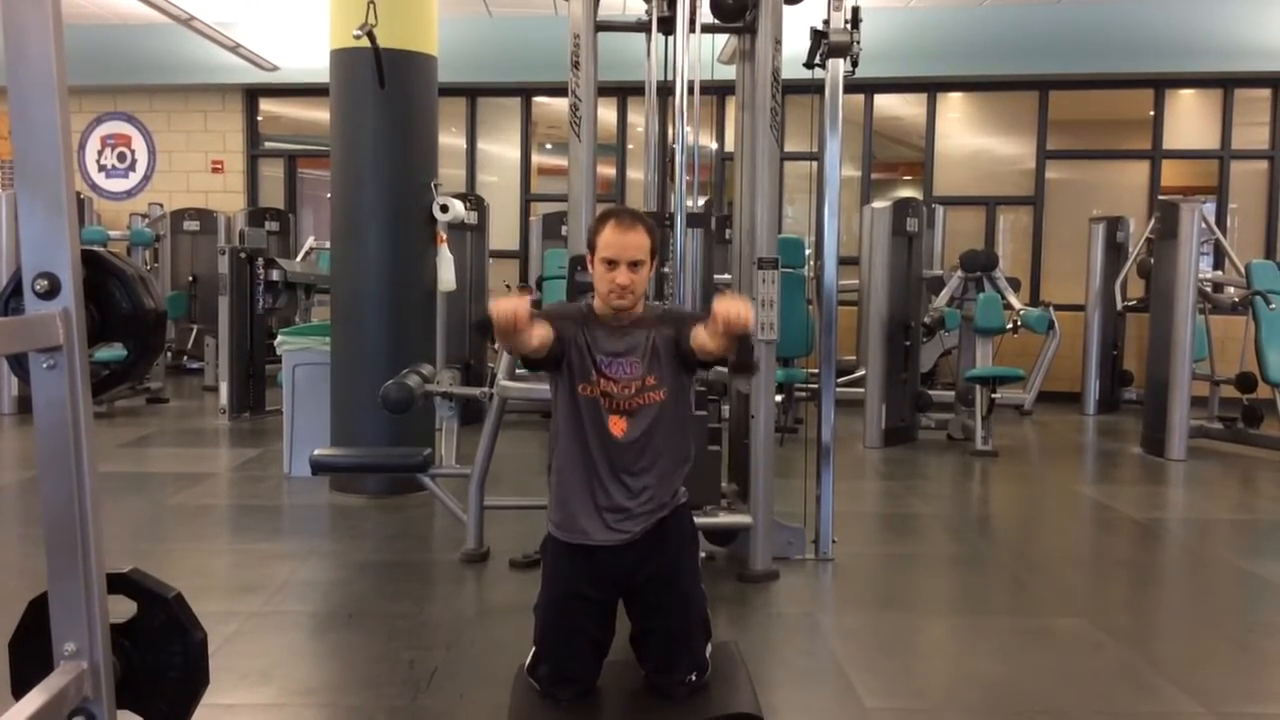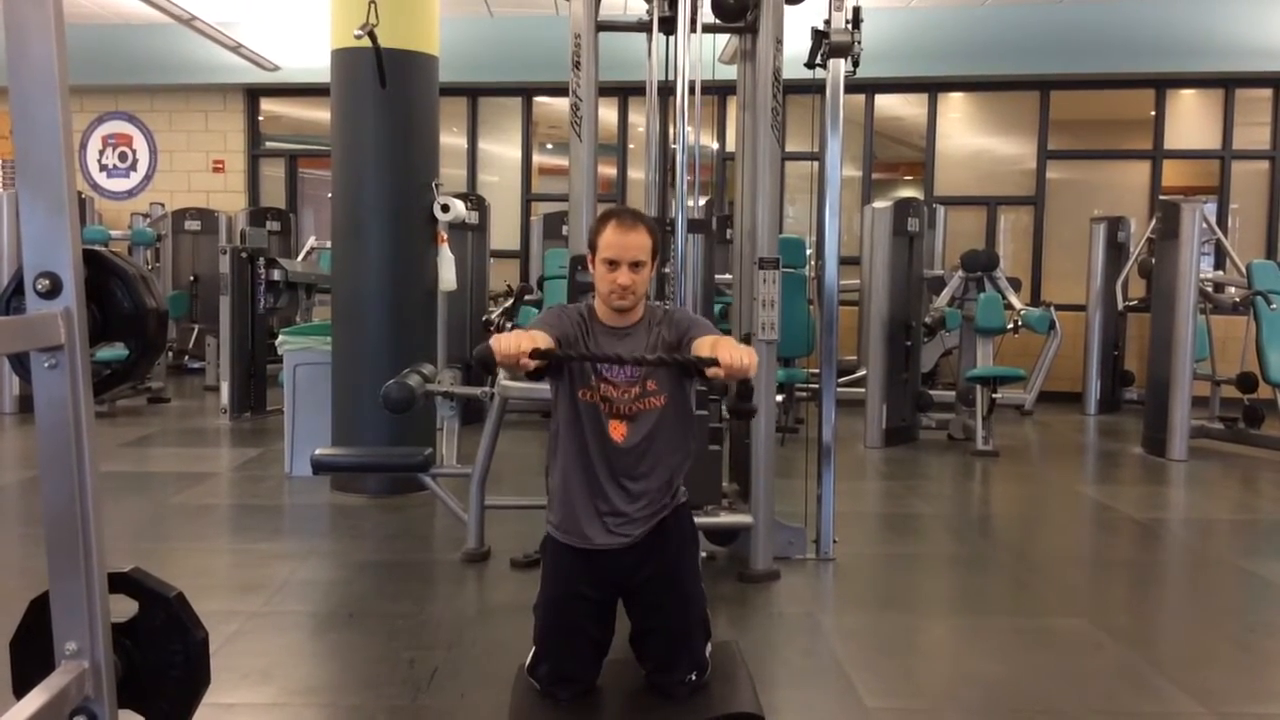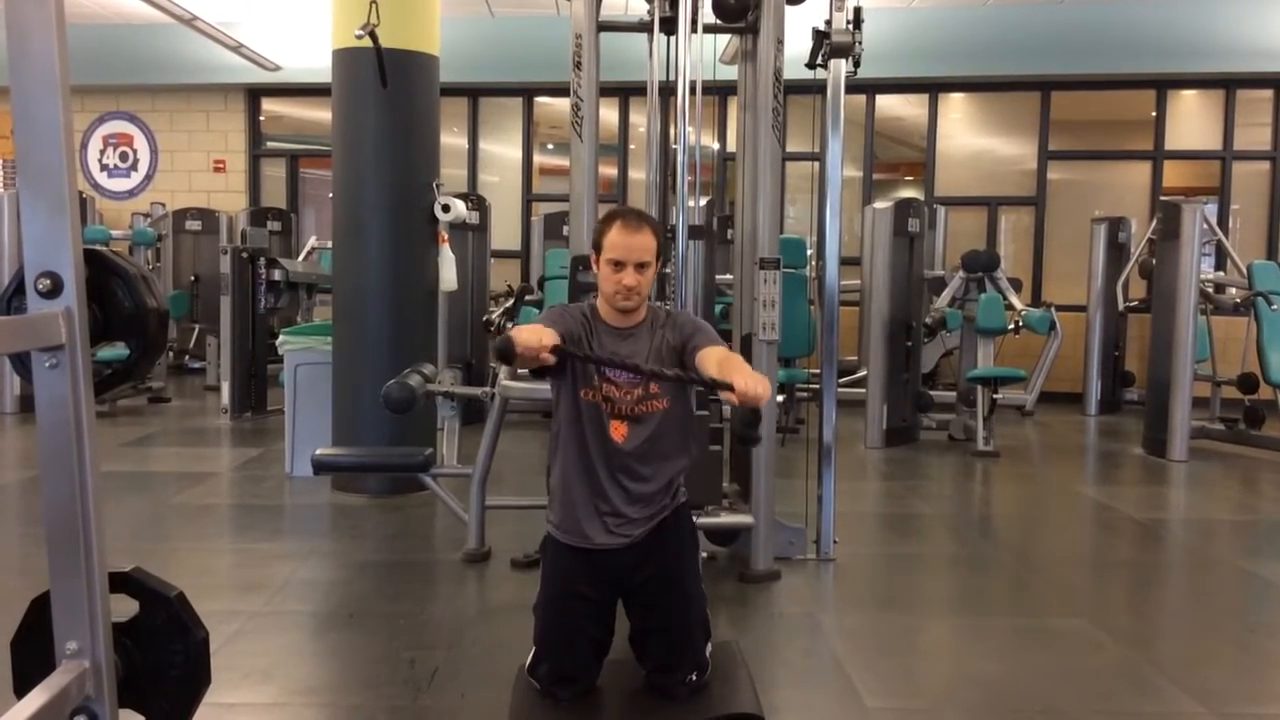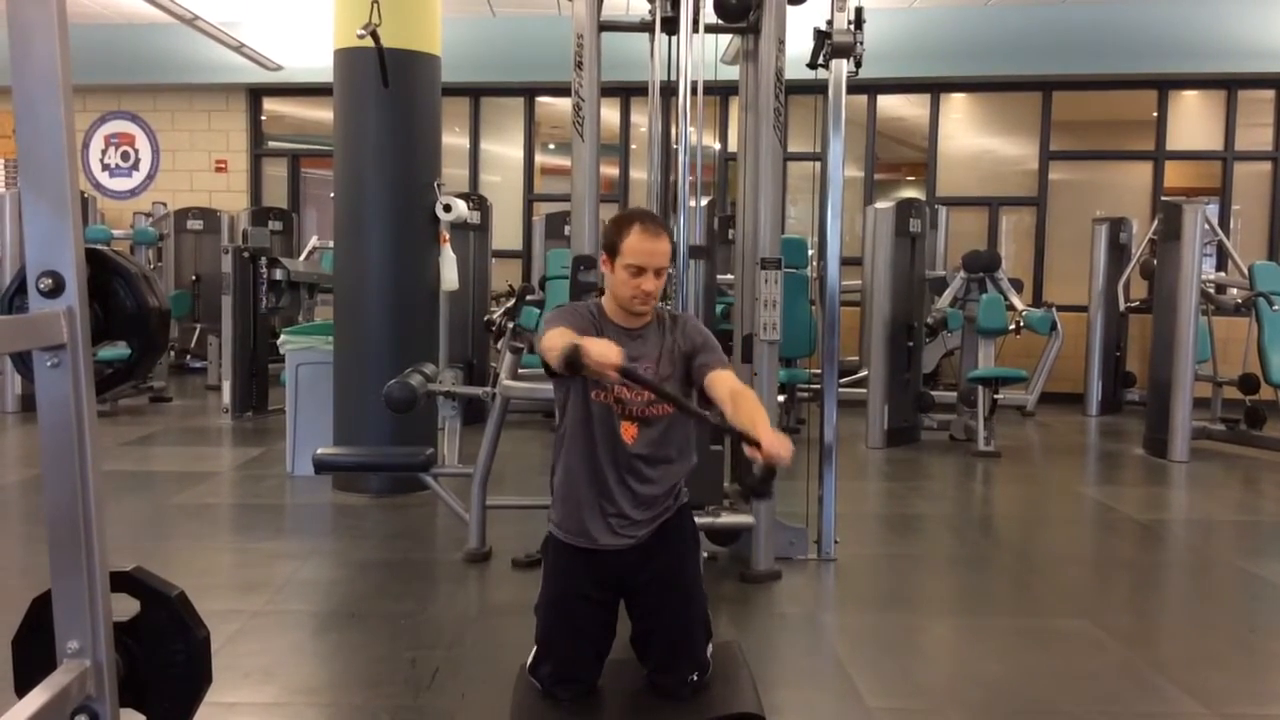
dt=0.2s
person 1, frame 1
left shoulder: (674, 330)
right shoulder: (566, 329)
left elbow: (712, 340)
right elbow: (529, 337)
left wrist: (731, 319)
right wrist: (510, 319)
left hip: (661, 529)
right hip: (577, 534)
left knee: (681, 679)
right knee: (559, 682)
left ankle: (652, 641)
right ankle: (591, 638)
person 1, frame 2
left shoulder: (677, 328)
right shoulder: (566, 326)
left elbow: (711, 346)
right elbow: (534, 342)
left wrist: (733, 353)
right wrist: (513, 345)
left hip: (660, 528)
right hip: (577, 534)
left knee: (681, 679)
right knee: (559, 681)
left ankle: (649, 639)
right ankle: (588, 633)
person 1, frame 3
left shoulder: (680, 330)
right shoulder: (569, 324)
left elbow: (717, 358)
right elbow: (542, 339)
left wrist: (743, 377)
right wrist: (528, 340)
left hip: (661, 528)
right hip: (578, 533)
left knee: (682, 680)
right knee: (559, 682)
left ankle: (644, 636)
person 1, frame 4
left shoulder: (687, 334)
right shoulder: (576, 319)
left elbow: (730, 388)
right elbow: (557, 344)
left wrist: (764, 433)
right wrist: (584, 350)
left hip: (663, 529)
right hip: (581, 533)
left knee: (682, 679)
right knee: (561, 682)
left ankle: (648, 636)
